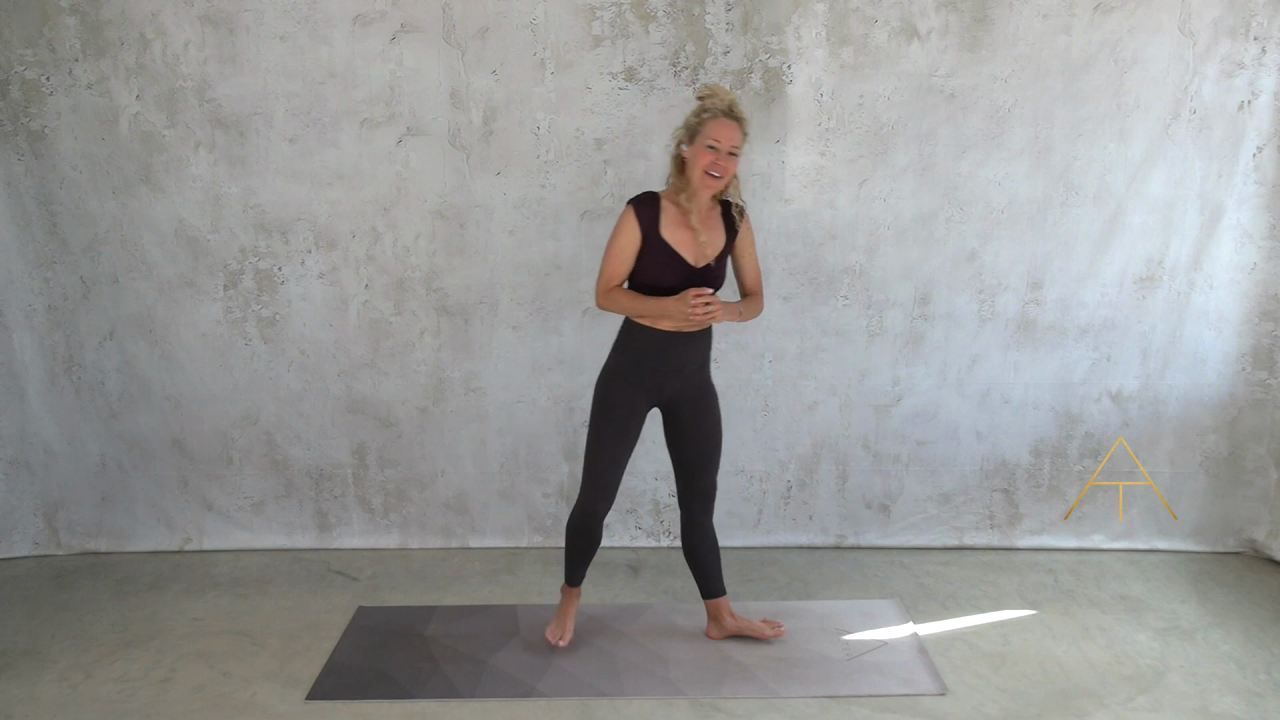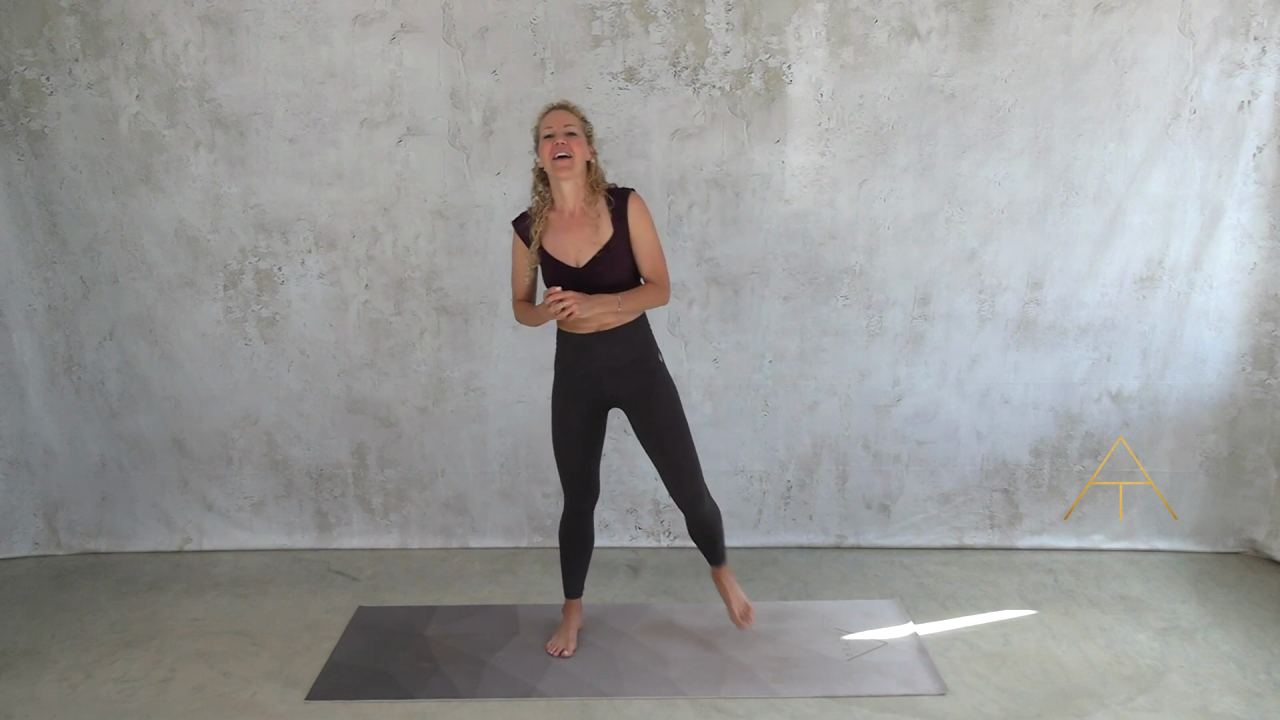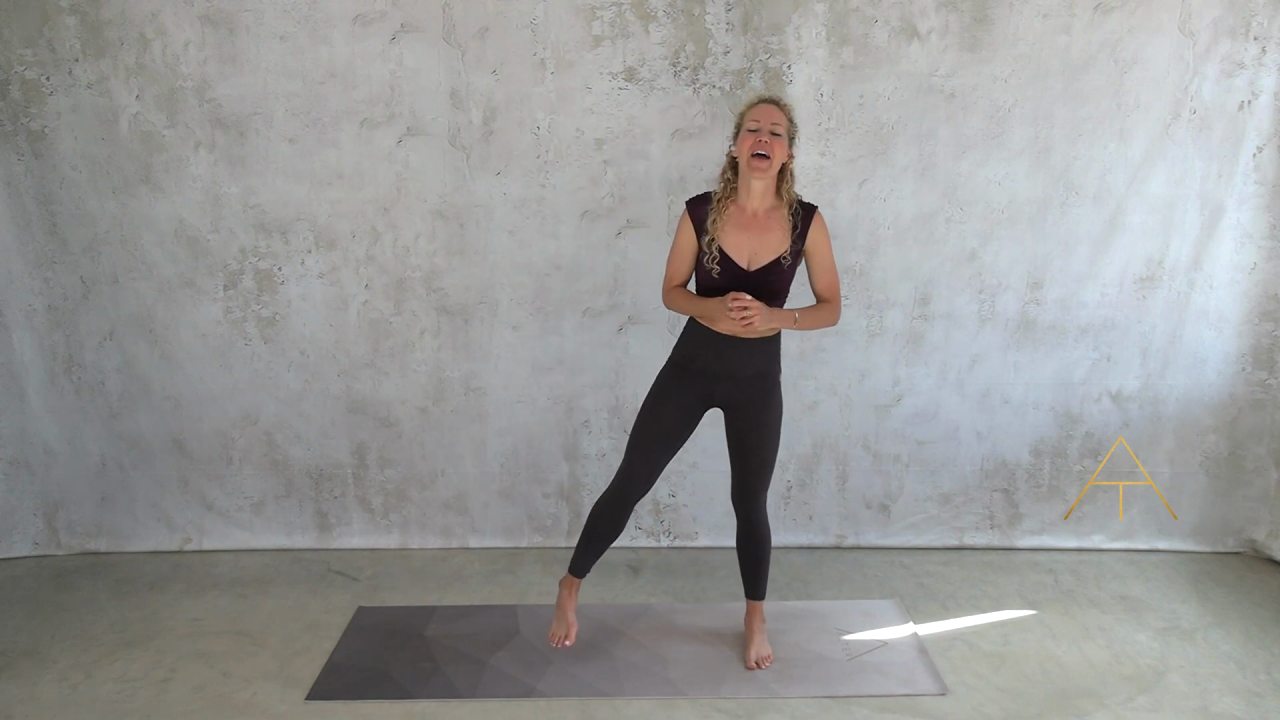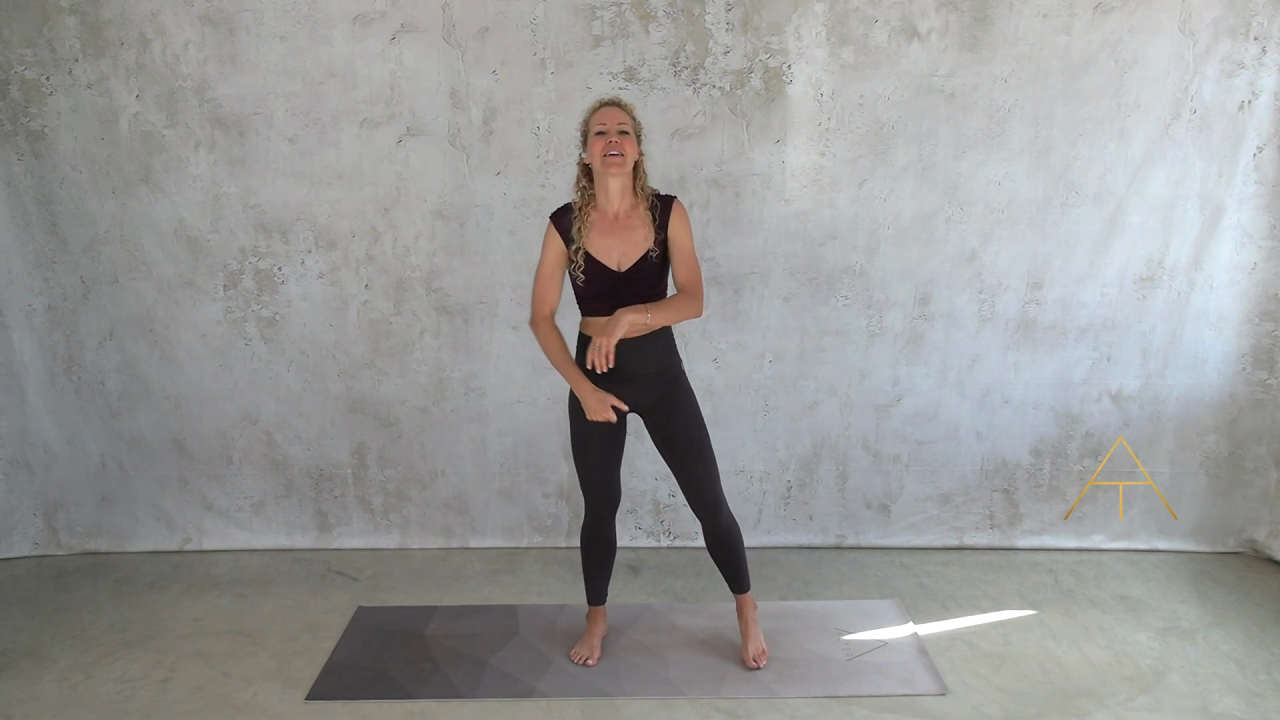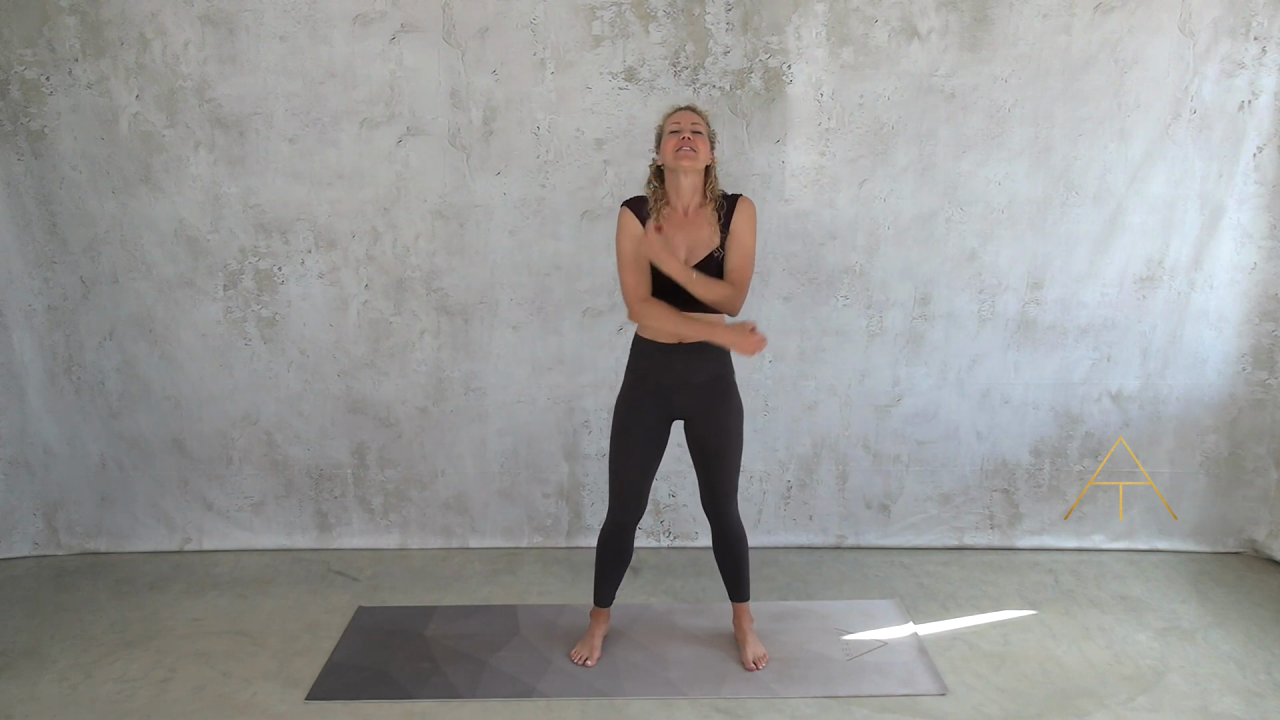
dt=1s
person 1, frame 1
left shoulder: (734, 220)
right shoulder: (643, 212)
left elbow: (755, 298)
right elbow: (607, 294)
left wrist: (728, 310)
right wrist: (672, 306)
left hip: (693, 375)
right hip: (632, 368)
left knee: (699, 500)
right knee: (596, 495)
left ankle: (720, 615)
right ankle: (571, 595)
person 1, frame 2
left shoulder: (627, 206)
right shoulder: (529, 227)
left elbow: (660, 289)
right elbow: (521, 307)
left wrist: (595, 304)
right wrist: (545, 310)
left hip: (637, 361)
right hip: (575, 370)
left knee: (688, 489)
right knee: (579, 498)
left ankle: (723, 573)
right ankle: (572, 612)
person 1, frame 3
left shoulder: (806, 221)
right shoulder: (701, 212)
left elbow: (831, 308)
right elbow: (671, 292)
left wrist: (777, 316)
right wrist: (716, 306)
left hip: (757, 374)
right hip: (692, 363)
left knee: (750, 503)
right knee: (630, 483)
left ankle: (755, 619)
right ankle: (570, 586)
person 1, frame 4
left shoulder: (668, 212)
right shoulder: (564, 224)
left elbow: (693, 301)
right elbow: (541, 318)
left wrist: (627, 317)
right wrist: (579, 387)
left hip: (659, 366)
right hip: (597, 374)
left knee: (708, 499)
right knee: (600, 505)
left ankle: (746, 610)
right ankle: (596, 618)
person 1, frame 5
left shoulder: (737, 210)
right shoulder: (634, 214)
left elbow: (734, 297)
right elbow: (640, 305)
left wrist: (677, 263)
right wrist: (720, 330)
left hip: (711, 377)
right hip: (647, 375)
left knee: (722, 507)
right knee: (624, 510)
left ankle: (743, 620)
right ankle: (599, 619)
